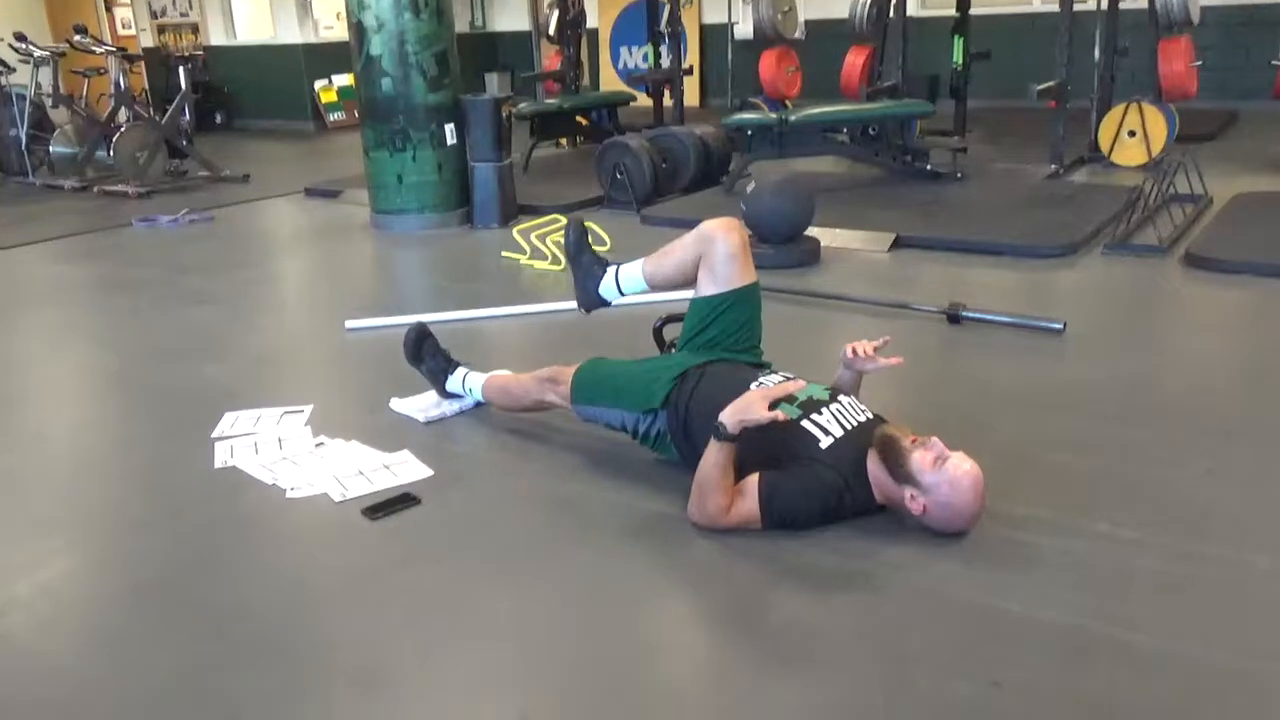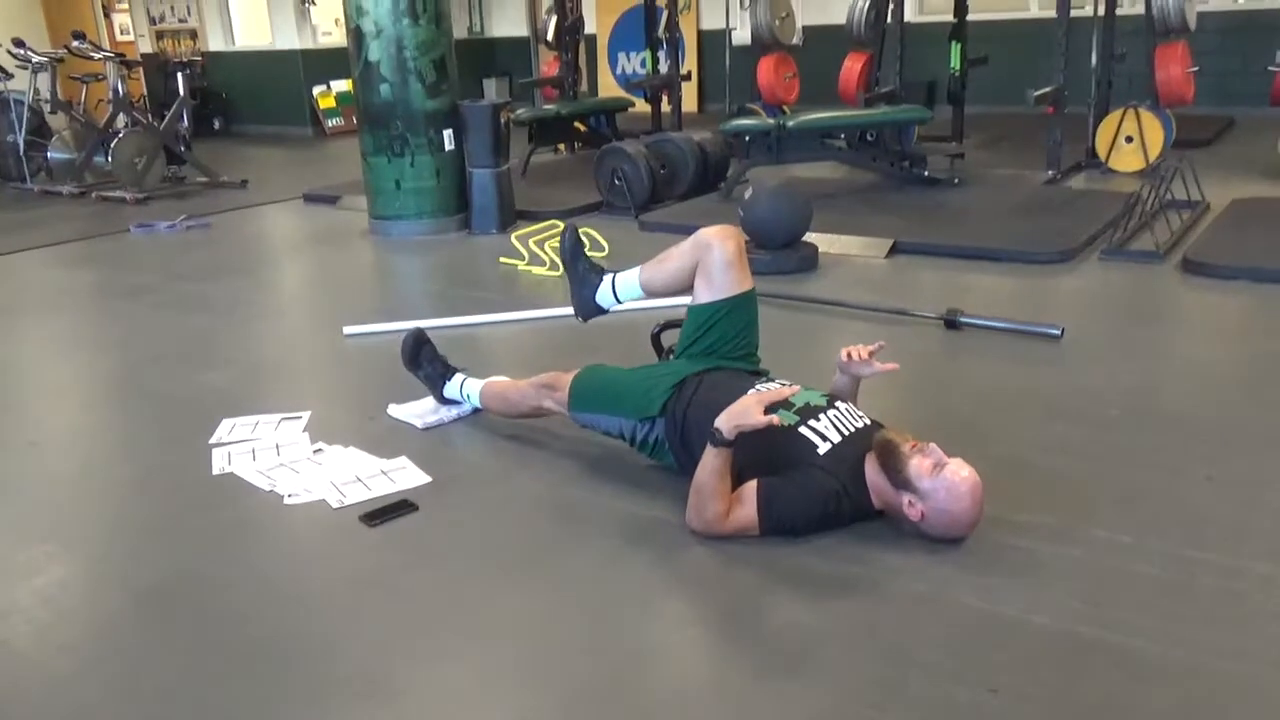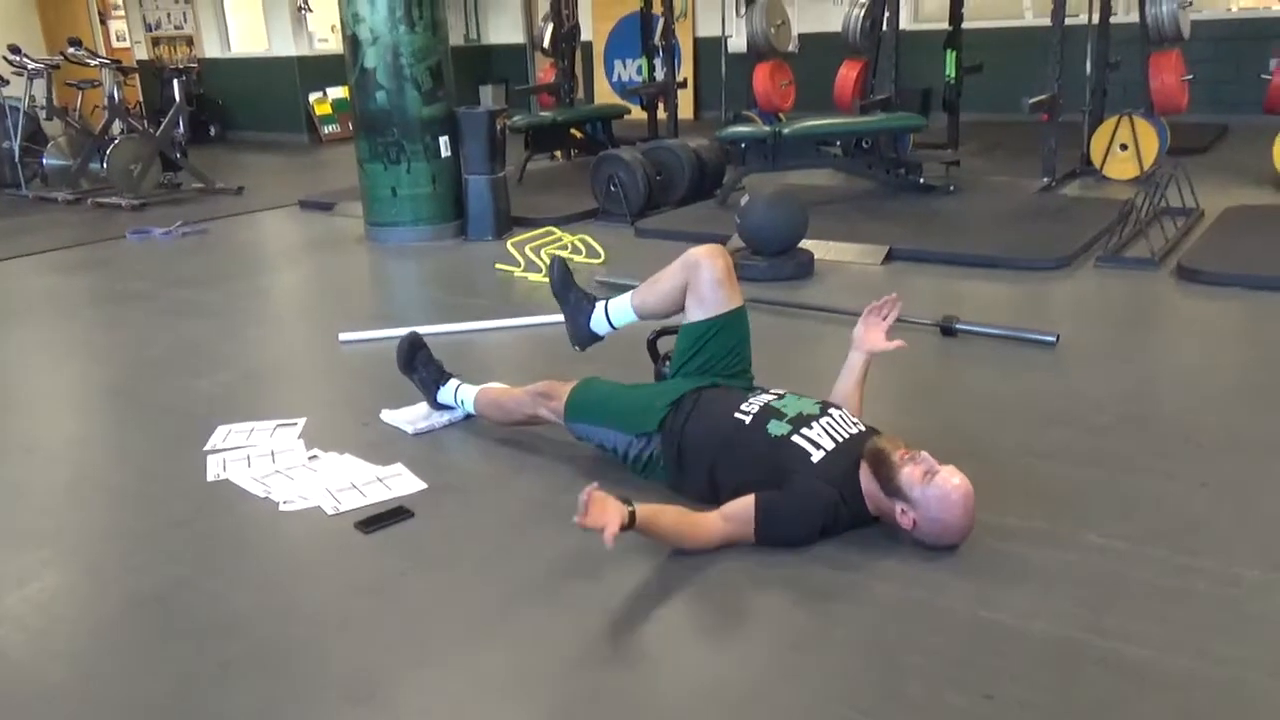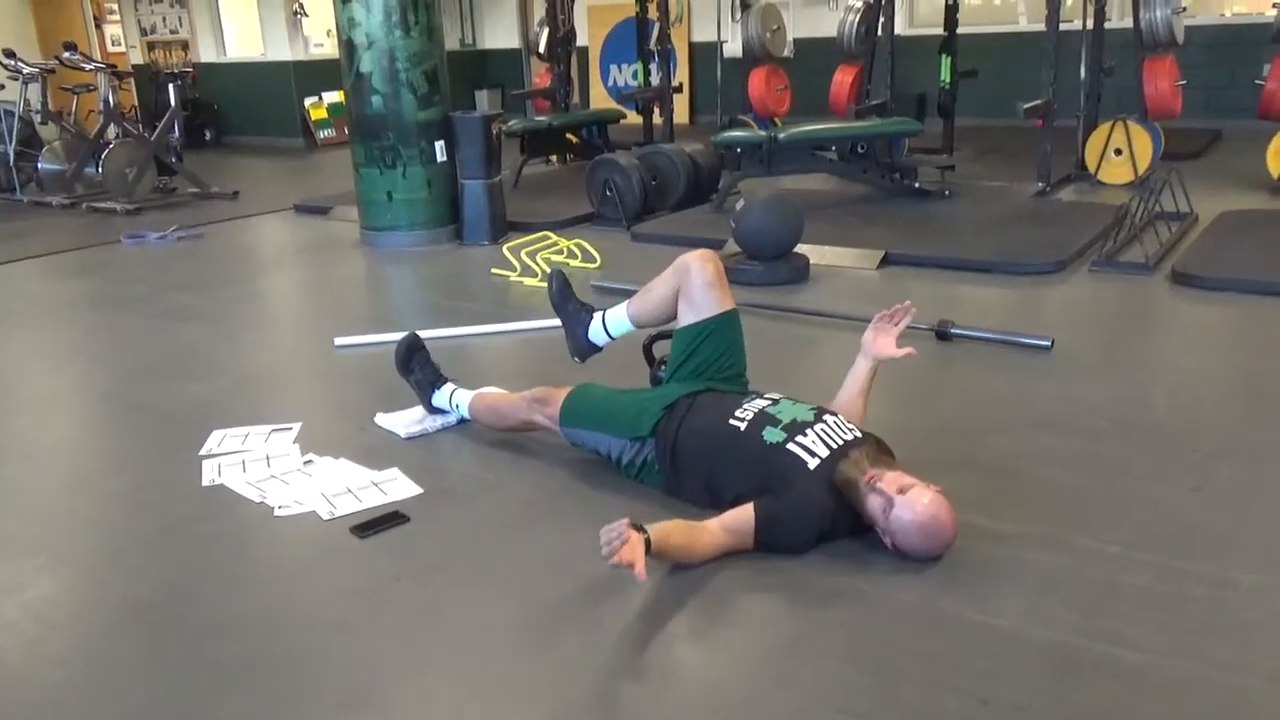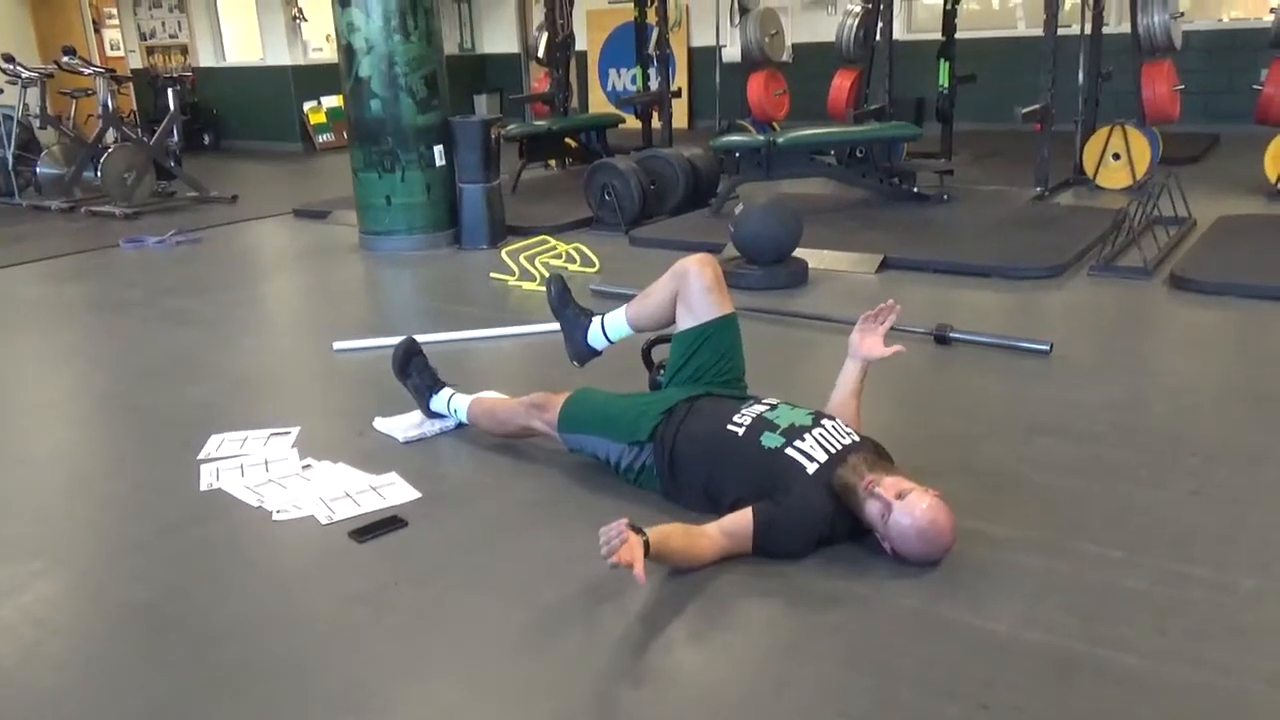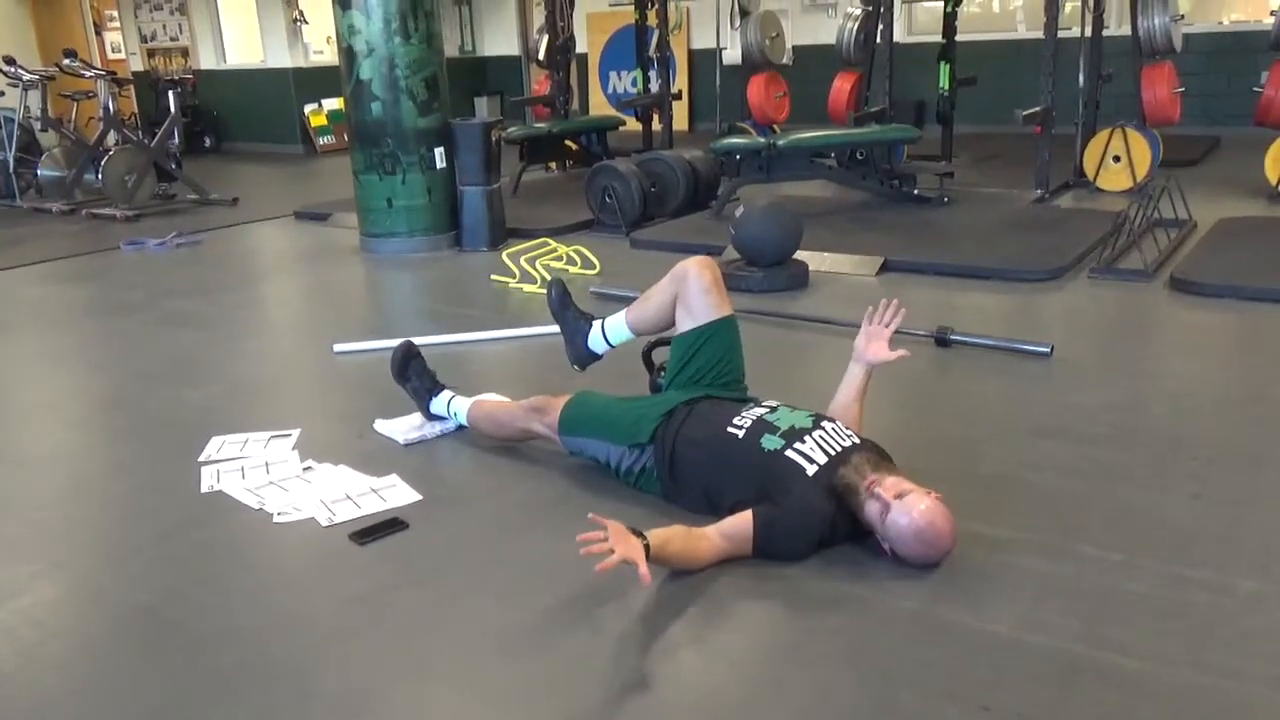
dt=0.5s
person 1, frame 1
left shoulder: (826, 489)
right shoulder: (879, 443)
left elbow: (708, 511)
left wrist: (728, 424)
right wrist: (851, 371)
left hip: (678, 399)
right hip: (736, 368)
left knee: (553, 383)
right knee: (722, 236)
left ankle: (460, 382)
right ankle: (606, 283)
person 1, frame 2
left shoulder: (824, 497)
right shoulder: (880, 448)
left elbow: (707, 519)
left wrist: (724, 430)
right wrist: (847, 376)
left hip: (678, 407)
right hip: (732, 376)
left knee: (550, 389)
right knee: (720, 242)
left ankle: (456, 387)
right ankle: (601, 291)
person 1, frame 3
left shoulder: (817, 504)
right shoulder: (876, 455)
left elbow: (706, 529)
left wrist: (627, 514)
right wrist: (860, 355)
left hip: (673, 427)
right hip: (727, 394)
left knee: (547, 398)
right knee: (706, 262)
left ankle: (453, 394)
right ankle: (597, 319)
person 1, frame 4
left shoulder: (810, 511)
right shoulder: (876, 461)
left elbow: (708, 538)
left wrist: (644, 539)
right wrist: (869, 359)
left hip: (664, 433)
right hip: (723, 397)
left knee: (541, 403)
right knee: (699, 266)
left ankle: (448, 398)
right ankle: (594, 329)
person 1, frame 5
left shoulder: (809, 515)
right shoulder: (874, 462)
left elbow: (706, 542)
left wrist: (644, 541)
right wrist: (857, 361)
left hip: (662, 439)
right hip: (719, 400)
left knee: (539, 409)
right knee: (697, 271)
left ankle: (447, 403)
right ankle: (593, 334)
person 1, frame 6
left shoulder: (810, 518)
right shoulder: (874, 465)
left elbow: (707, 544)
left wrist: (643, 545)
right wrist: (862, 363)
left hip: (663, 442)
right hip: (721, 404)
left knee: (539, 412)
right knee: (697, 272)
left ankle: (445, 404)
right ankle: (593, 337)
